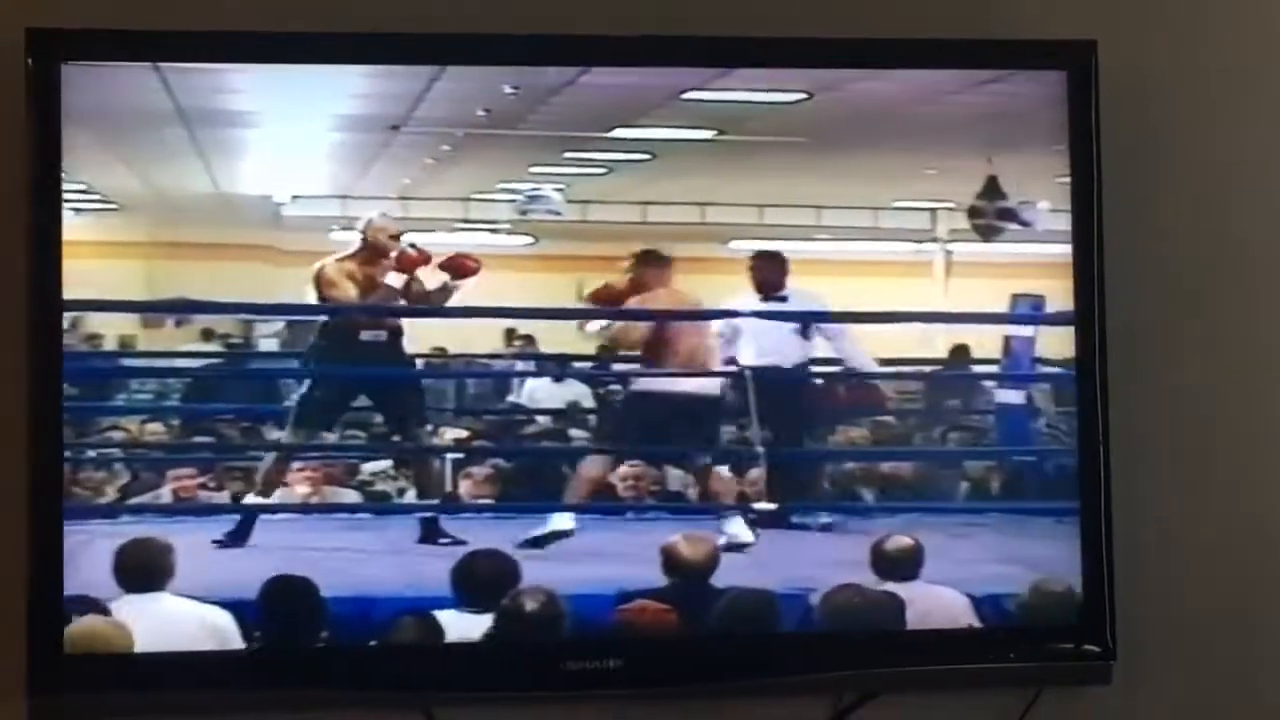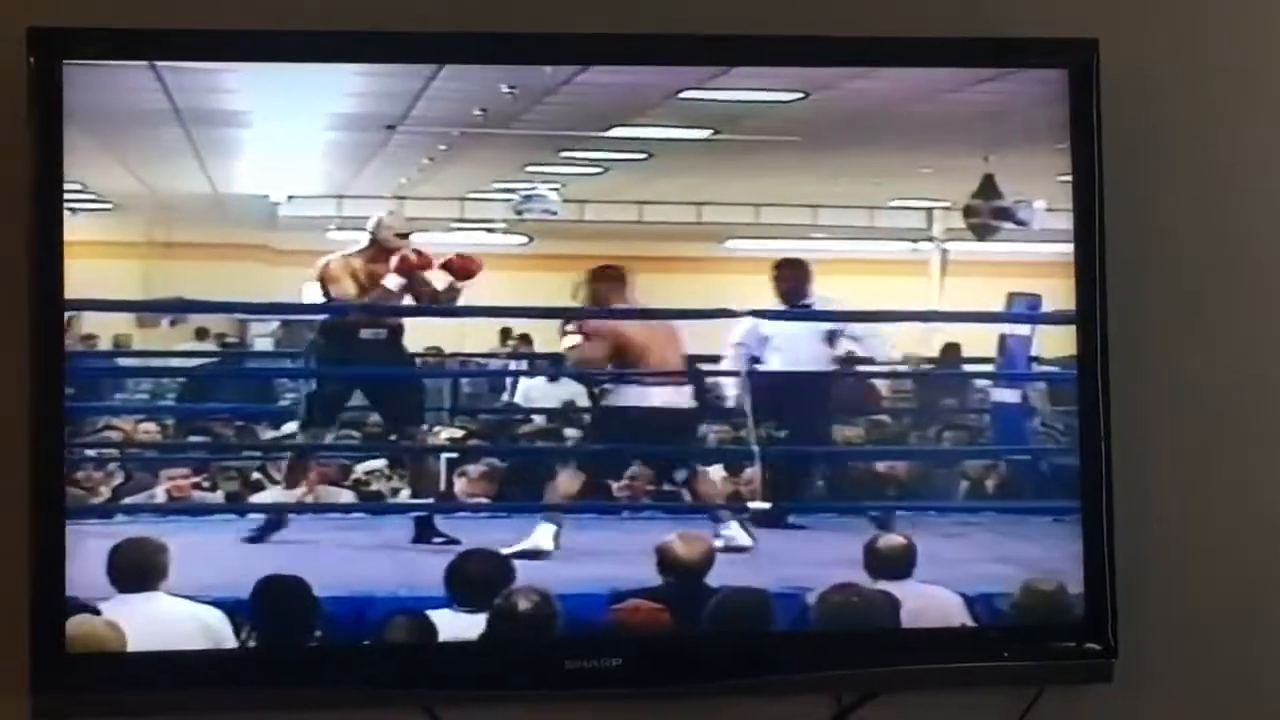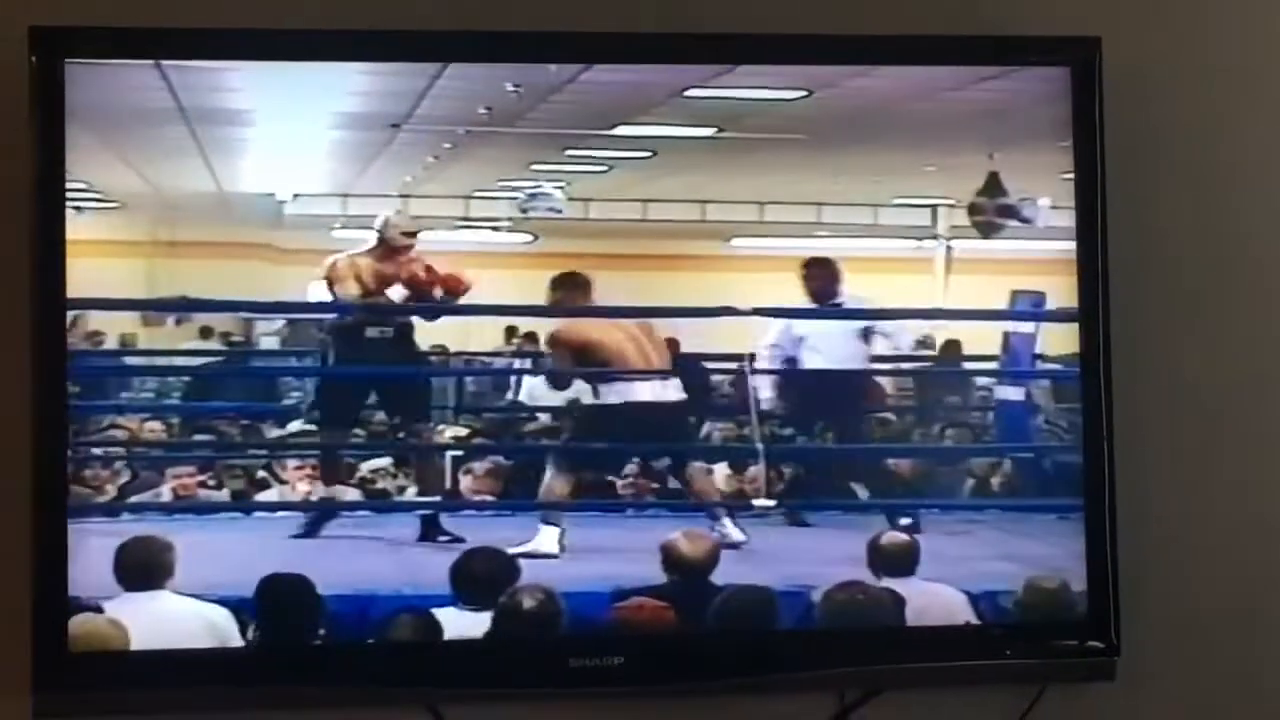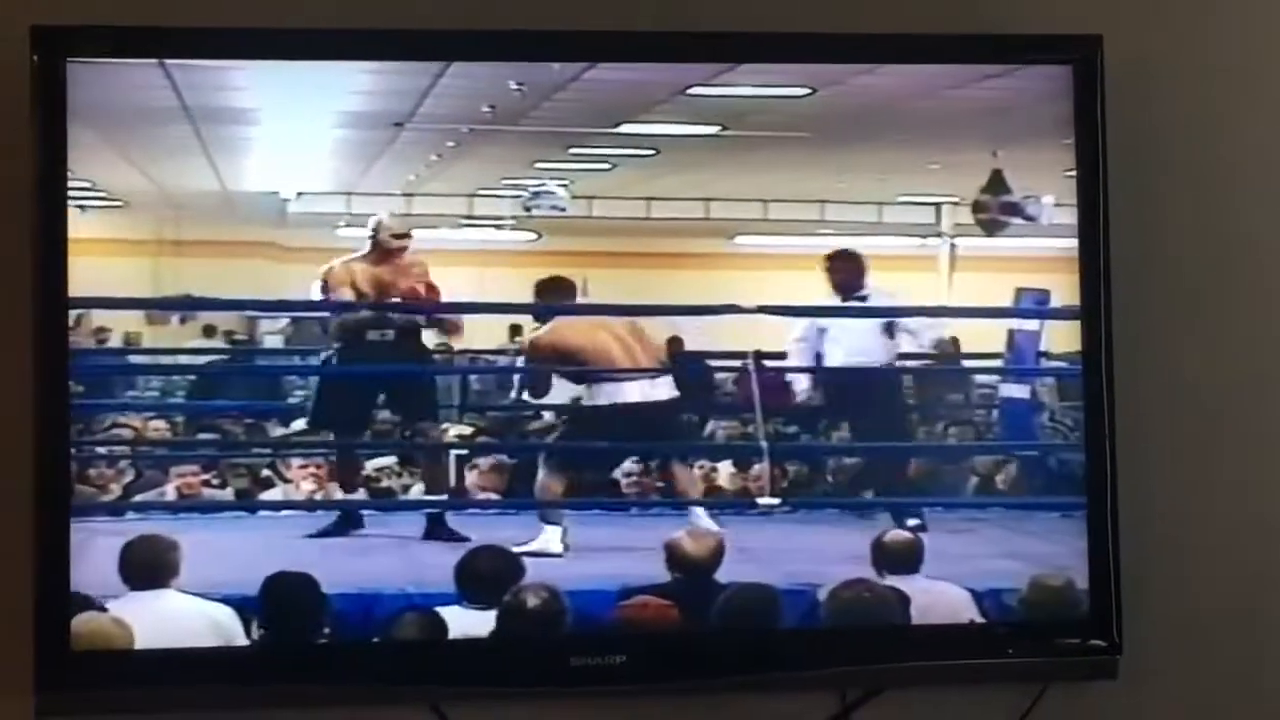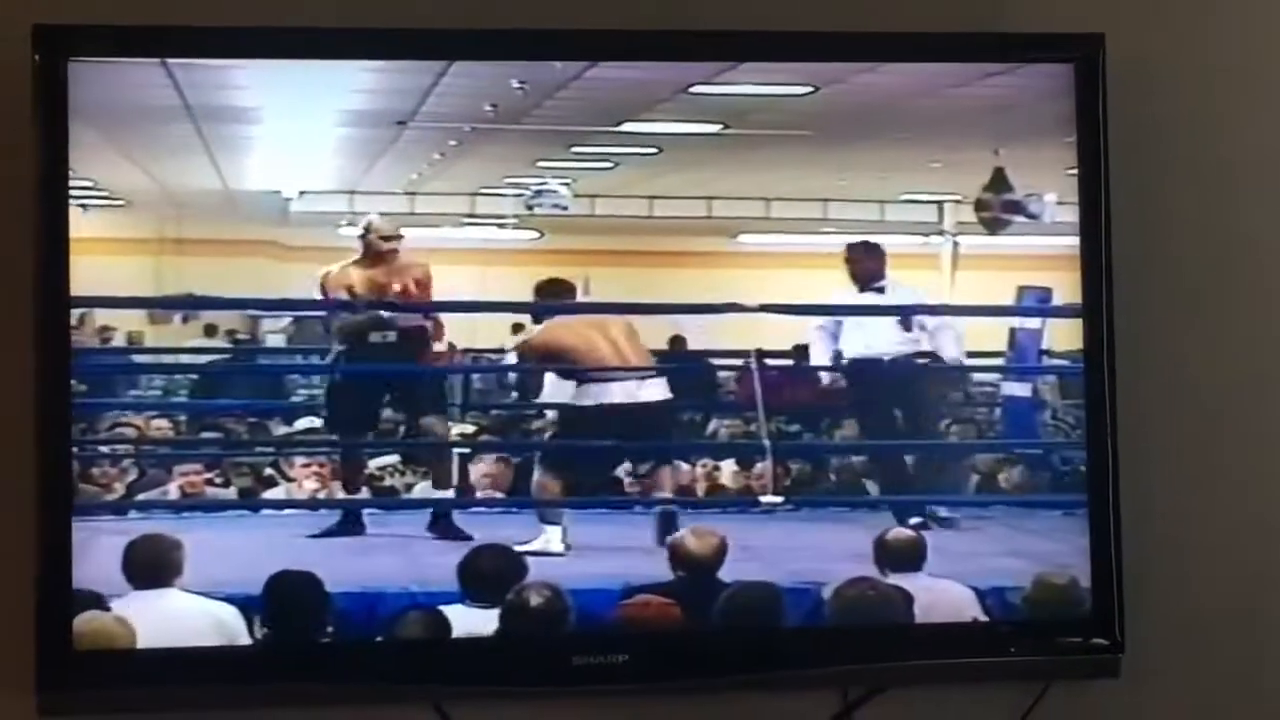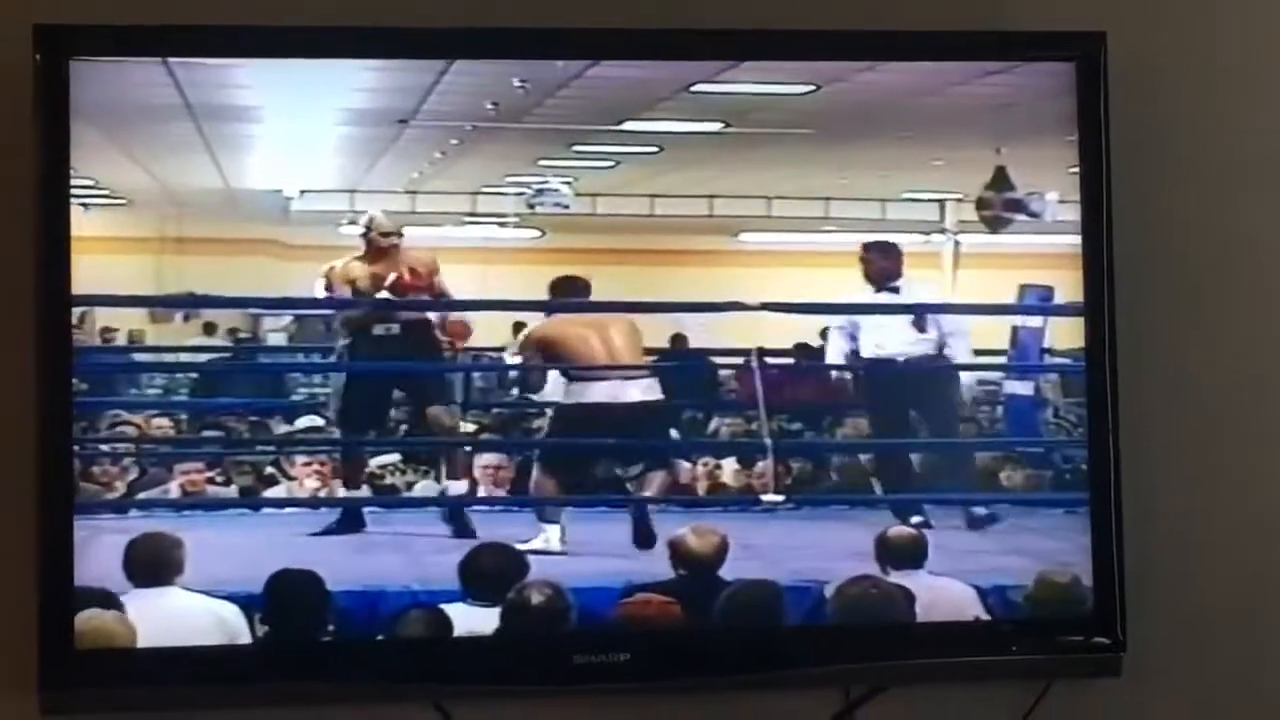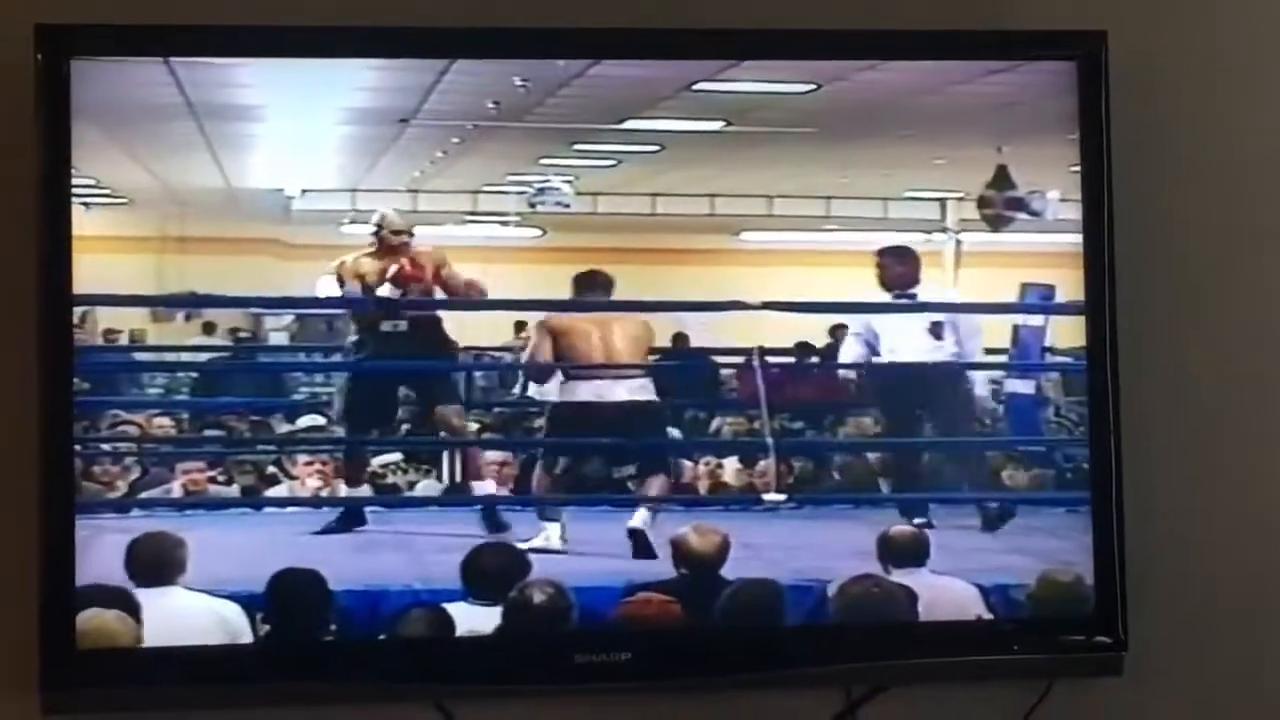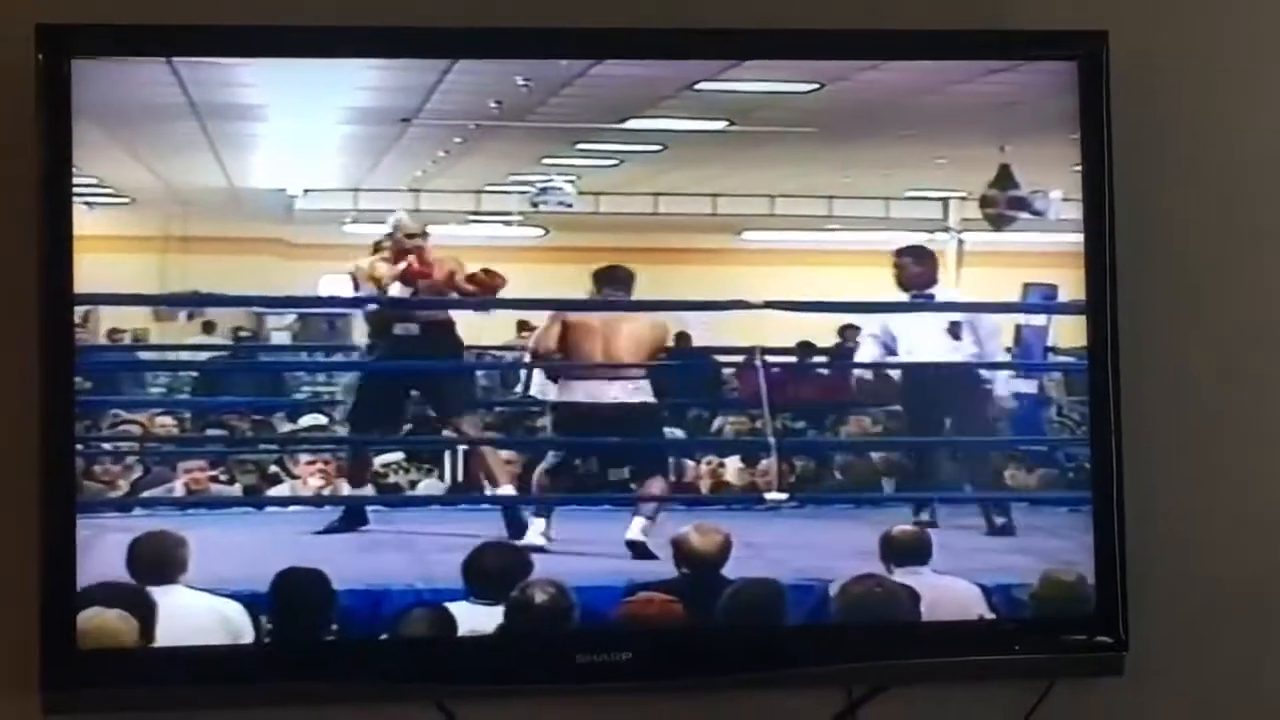
dt=0.1s
person 1, frame 1
left shoulder: (394, 266)
right shoulder: (332, 269)
left elbow: (427, 305)
right elbow: (358, 312)
left wrist: (452, 280)
right wrist: (397, 278)
left hip: (387, 355)
right hip: (339, 356)
left knee: (418, 438)
right knee: (296, 439)
left ankle: (431, 525)
person 1, frame 2
left shoulder: (405, 266)
right shoulder: (336, 265)
left elbow: (435, 304)
right elbow: (349, 310)
left wrist: (456, 282)
right wrist: (395, 281)
left hip: (388, 353)
right hip: (340, 353)
left knee: (412, 436)
right knee: (311, 436)
left ankle: (424, 523)
right ankle: (279, 511)
person 1, frame 3
left shoulder: (414, 267)
right shoulder: (343, 265)
right elbow: (350, 312)
left wrist: (450, 295)
right wrist: (398, 291)
left hip: (398, 351)
right hip: (351, 352)
left knee: (420, 434)
right knee: (333, 436)
left ankle: (431, 522)
right ankle: (328, 505)
person 1, frame 4
left shoulder: (416, 269)
right shoulder: (341, 272)
left elbow: (427, 312)
right elbow: (342, 323)
left wrist: (443, 322)
right wrist: (391, 307)
left hip: (406, 355)
right hip: (357, 358)
right knee: (346, 439)
left ankle: (436, 520)
right ankle: (350, 514)
person 1, frame 5
left shoulder: (417, 270)
right shoulder: (338, 276)
left elbow: (428, 314)
right elbow: (341, 326)
left wrist: (434, 331)
right wrist: (383, 311)
left hip: (412, 355)
right hip: (361, 359)
left knee: (435, 429)
right knee: (350, 441)
left ankle: (442, 516)
right ankle: (351, 516)
person 1, frame 6
left shoulder: (423, 263)
right shoulder: (341, 271)
left elbow: (443, 298)
right elbow: (346, 320)
left wrist: (449, 320)
right wrist: (384, 296)
left hip: (417, 347)
right hip: (369, 352)
right knee: (353, 434)
left ankle: (456, 508)
right ankle: (351, 513)
person 1, frame 7
left shoulder: (431, 258)
right shoulder: (351, 266)
left elbow: (460, 292)
right elbow: (357, 313)
left wrist: (470, 293)
right wrist: (388, 288)
left hip: (426, 344)
right hip: (376, 350)
left knee: (453, 419)
right knee: (357, 431)
left ankle: (487, 505)
right ankle: (353, 510)
person 1, frame 8
left shoulder: (446, 264)
right shoulder: (367, 270)
left elbow: (476, 300)
right elbow: (374, 316)
left wrist: (485, 289)
right wrist: (401, 286)
left hip: (440, 350)
right hip: (390, 353)
left knee: (469, 427)
right knee: (362, 432)
left ankle: (512, 511)
right ankle: (354, 511)
person 2, frame 1
left shoulder: (643, 303)
right shoulder: (690, 303)
left elbow: (631, 337)
left wrist: (602, 327)
left hip: (662, 389)
right hip: (704, 391)
left knee: (602, 452)
right knee: (703, 465)
left ankle: (563, 519)
right ankle: (736, 527)
person 2, frame 2
left shoulder: (604, 324)
right shoulder: (662, 320)
left elbow: (585, 365)
left wrist: (572, 345)
left hip: (635, 404)
right hip: (680, 403)
left knee: (574, 467)
right knee: (688, 473)
left ankle: (545, 535)
right ankle: (733, 531)
person 2, frame 3
left shoulder: (565, 331)
right shoulder: (633, 317)
right elbow: (662, 357)
left wrist: (559, 351)
left hip: (625, 400)
right hip: (669, 395)
left knee: (562, 465)
right knee: (684, 466)
left ankle: (548, 538)
right ankle: (727, 527)
person 2, frame 4
left shoulder: (542, 339)
right shoulder: (621, 319)
left elbow: (537, 390)
right elbow: (658, 357)
left wrist: (531, 360)
left hip: (614, 399)
right hip: (663, 395)
left knee: (554, 464)
right knee: (671, 459)
left ankle: (551, 538)
right ankle: (700, 517)
person 2, frame 5
left shoulder: (536, 339)
right shoulder: (617, 319)
left hip: (601, 400)
right hip: (653, 396)
left knee: (550, 466)
right knee: (658, 462)
left ankle: (551, 537)
right ankle: (665, 503)
person 2, frame 6
left shoulder: (539, 333)
right shoulder: (624, 320)
left hip: (588, 400)
right hip: (643, 396)
left knee: (547, 466)
right knee: (656, 466)
left ankle: (550, 535)
right ankle: (644, 503)
person 2, frame 7
left shoulder: (553, 321)
right shoulder: (639, 323)
left elbow: (538, 369)
left hip: (581, 399)
right hip: (637, 397)
left knee: (551, 466)
right knee: (656, 470)
left ankle: (550, 534)
right ankle: (641, 519)
person 2, frame 8
left shoulder: (567, 313)
right shoulder: (654, 323)
left elbow: (540, 350)
left wrist: (561, 360)
left hip: (577, 399)
right hip: (632, 400)
left knee: (555, 467)
right knee: (654, 474)
left ankle: (537, 530)
right ankle: (638, 530)
person 3, frame 1
left shoulder: (808, 304)
right shoulder: (739, 307)
left elbow: (840, 338)
right elbow: (720, 342)
left wrist: (870, 369)
left hip: (793, 381)
right hip: (756, 382)
left knee: (791, 442)
person 3, frame 2
left shoulder: (832, 311)
right shoulder: (762, 318)
left elbow: (867, 337)
right elbow: (736, 351)
left wrist: (894, 357)
right wrist: (734, 392)
left hip: (816, 389)
right hip: (778, 390)
person 3, frame 3
left shoulder: (864, 309)
right shoulder: (794, 316)
left elbow: (894, 331)
right elbow: (770, 353)
right wrist: (767, 393)
left hip: (854, 387)
right hip: (816, 389)
person 3, frame 4
left shoulder: (888, 303)
left elbow: (919, 327)
right elbow: (801, 347)
left wrist: (935, 340)
right wrist: (802, 384)
left hip: (886, 380)
right hip: (846, 383)
left knee: (898, 441)
right knee: (875, 446)
right ankle: (905, 511)
person 3, frame 5
left shoulder: (909, 296)
right shoulder: (842, 301)
left elbow: (940, 327)
right elbow: (822, 332)
left wrist: (952, 357)
right wrist: (824, 367)
left hip: (909, 372)
right hip: (865, 376)
left knee: (926, 434)
right knee: (883, 443)
left ankle: (933, 503)
right ankle: (910, 510)
person 3, frame 6
left shoulder: (927, 297)
right shoulder: (859, 302)
left elbow: (955, 335)
right elbow: (840, 332)
left wrist: (964, 376)
right wrist: (836, 360)
left hip: (926, 371)
right hip: (882, 376)
left knee: (947, 435)
right knee: (891, 444)
left ankle: (974, 504)
right ankle: (909, 511)
person 3, frame 7
left shoulder: (944, 302)
left elbow: (971, 343)
right elbow: (857, 338)
right wrist: (847, 362)
left hip: (943, 377)
right hip: (897, 381)
left knee: (962, 438)
right knee: (903, 448)
left ankle: (991, 504)
right ankle: (915, 512)
person 3, frame 8
right shoulder: (894, 310)
left elbow: (991, 345)
right elbow: (873, 340)
right wrist: (863, 364)
left hip: (962, 379)
right hip: (919, 382)
right knee: (922, 447)
left ankle: (997, 514)
right ankle: (924, 509)
